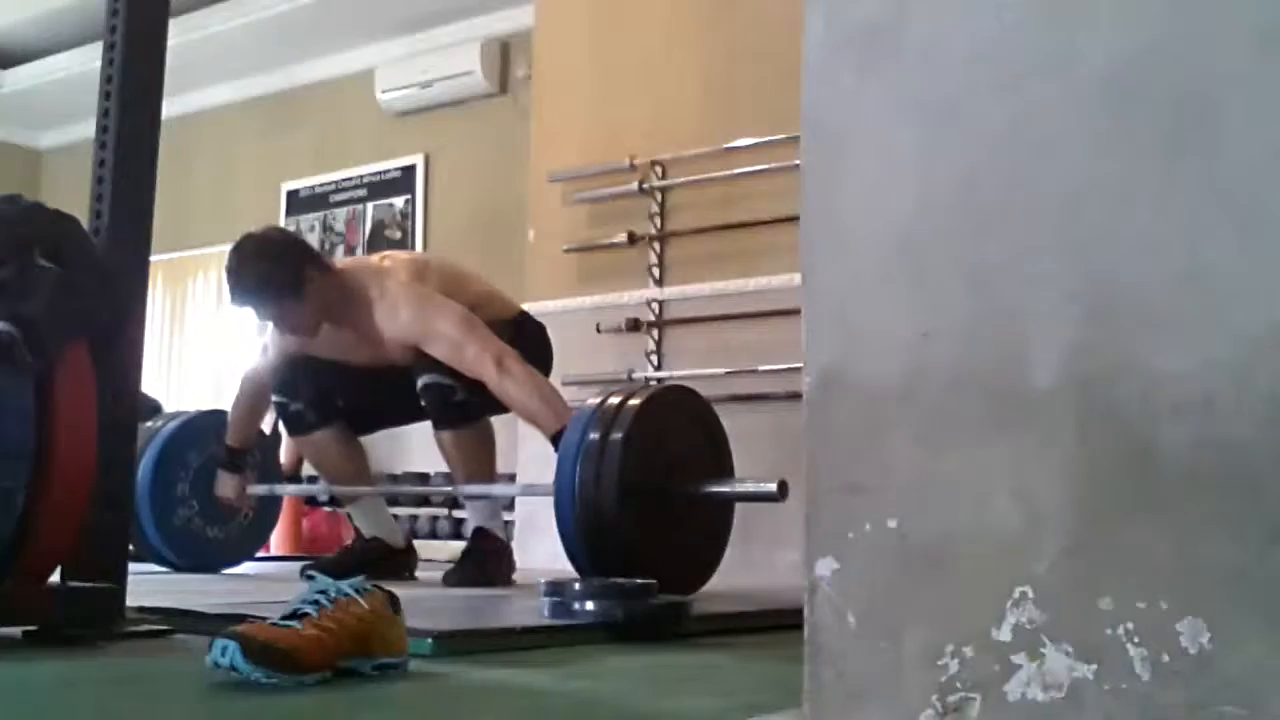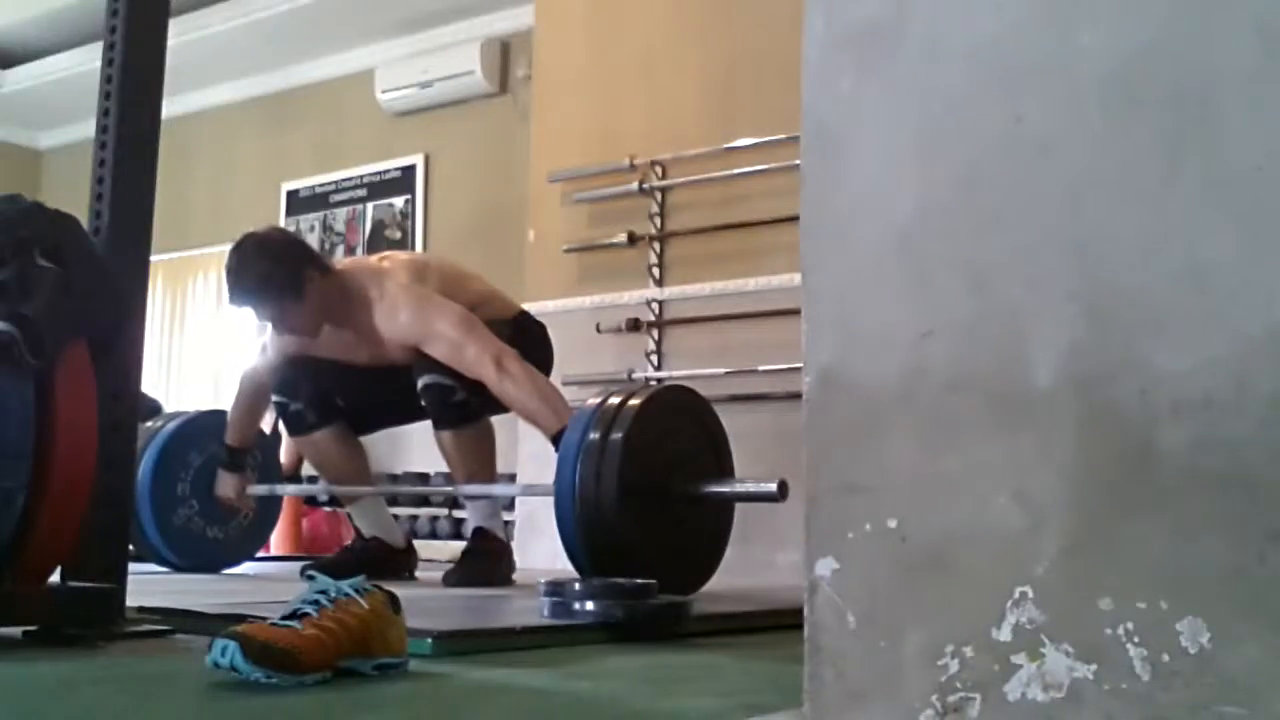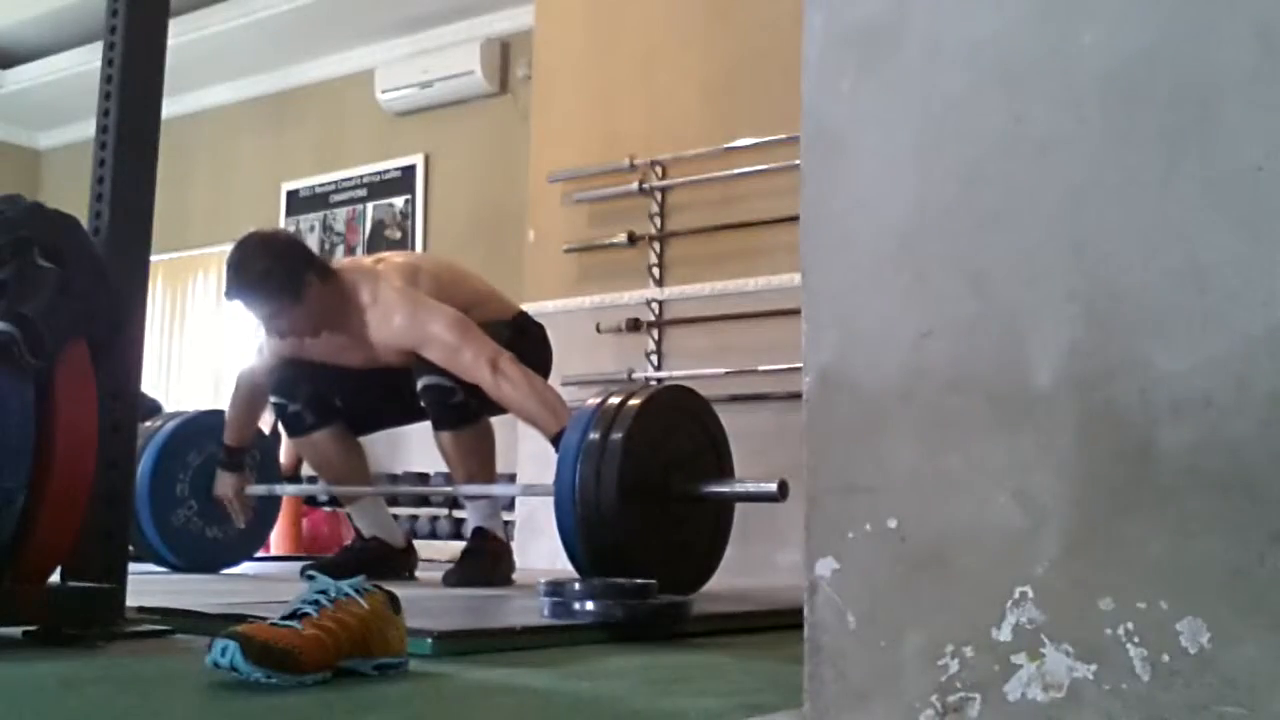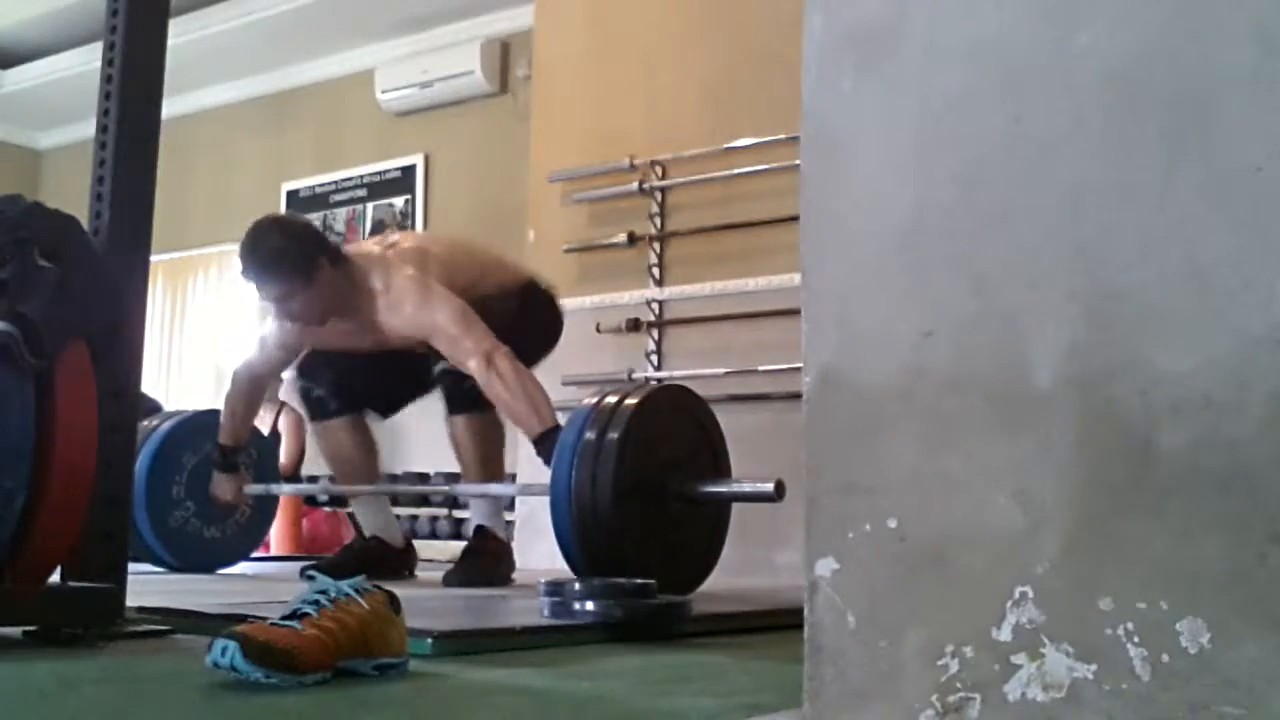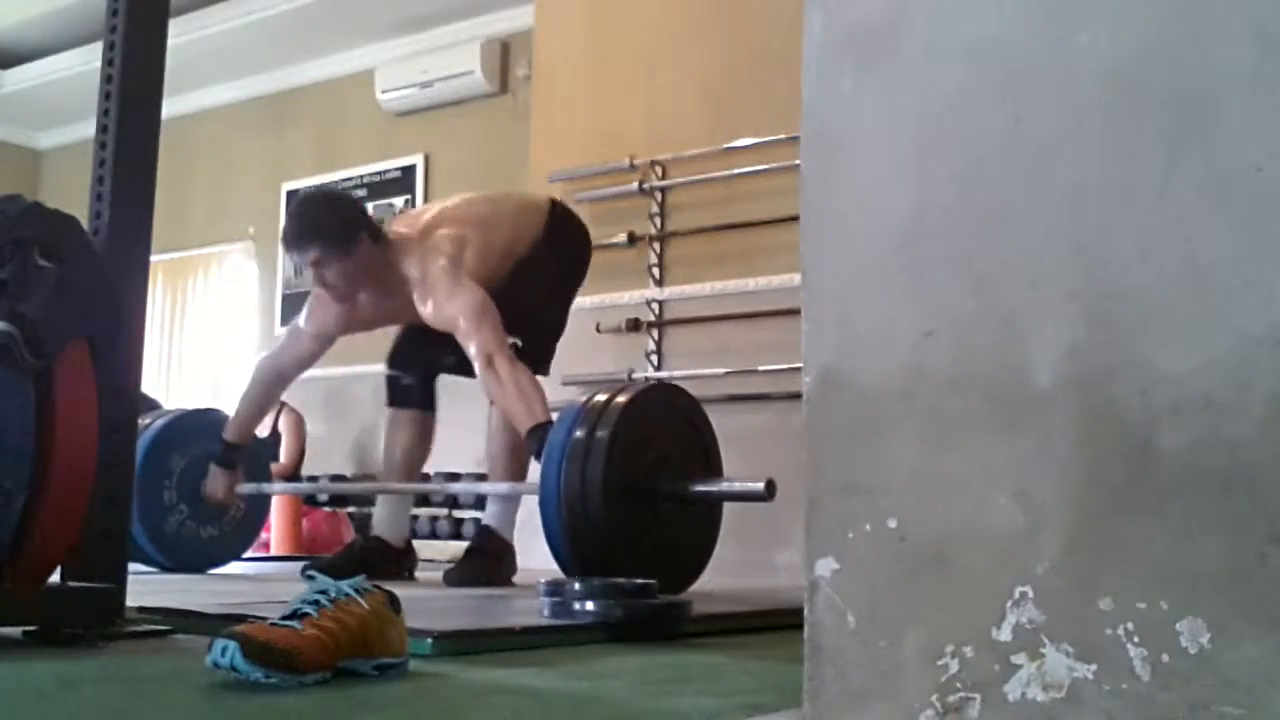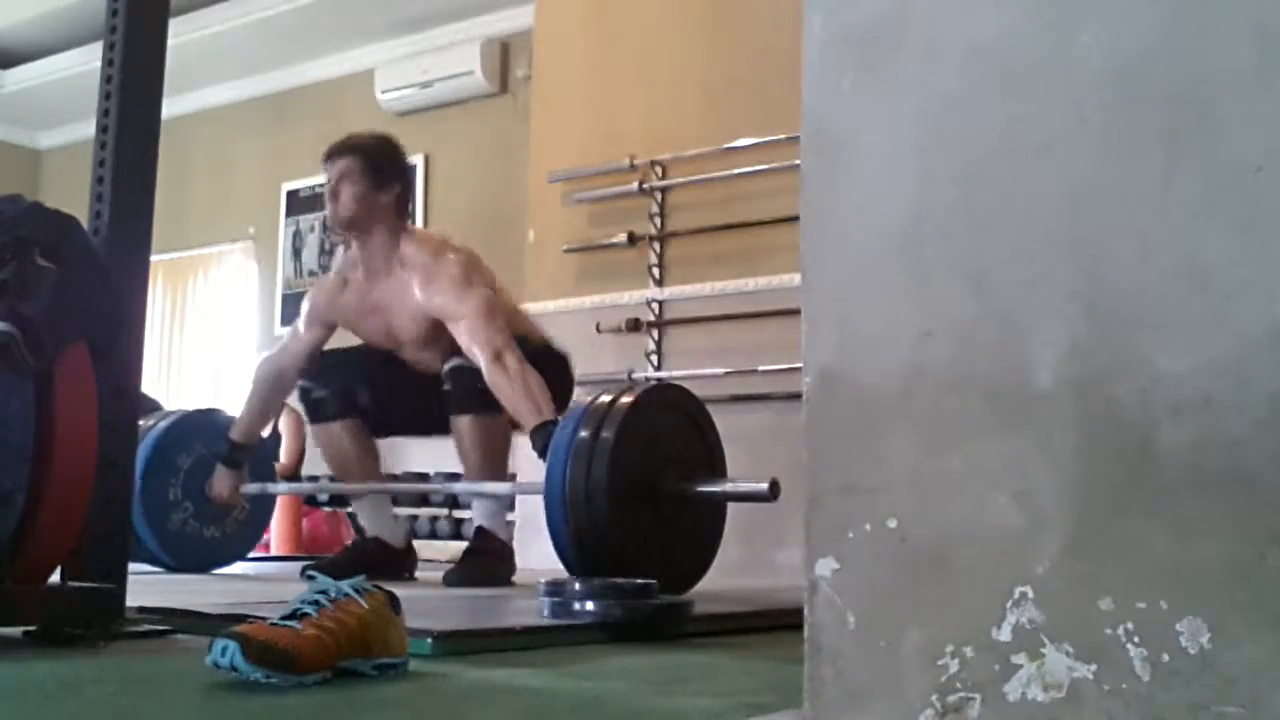
dt=0.3s
person 1, frame 1
left shoulder: (398, 293)
right shoulder: (301, 318)
left elbow: (498, 368)
right elbow: (257, 380)
right wrist: (232, 464)
left hip: (505, 347)
right knee: (292, 391)
left ankle: (488, 537)
right ankle: (378, 529)
person 1, frame 2
left shoulder: (399, 303)
right shoulder: (295, 331)
left elbow: (499, 366)
right elbow: (256, 380)
right wrist: (232, 463)
left hip: (508, 349)
left knee: (438, 380)
right knee: (295, 396)
left ankle: (488, 538)
right ankle: (384, 542)
person 1, frame 3
left shoulder: (397, 305)
right shoulder: (300, 329)
left elbow: (495, 369)
right elbow: (252, 381)
right wrist: (230, 464)
left knee: (440, 380)
right knee: (295, 392)
left ankle: (488, 538)
right ankle: (384, 537)
person 1, frame 4
left shoulder: (404, 296)
right shoulder: (302, 315)
left elbow: (489, 363)
right elbow: (252, 375)
left wrist: (557, 448)
right wrist: (227, 462)
left hip: (518, 313)
left knee: (457, 369)
right knee: (320, 380)
left ankle: (490, 538)
right ankle: (384, 539)
person 1, frame 5
left shoulder: (436, 269)
right shoulder: (340, 295)
left elbow: (495, 362)
right elbow: (278, 365)
left wrist: (543, 438)
right wrist: (227, 456)
left hip: (541, 237)
right hip: (496, 241)
right knee: (407, 371)
left ankle: (496, 541)
right ankle: (388, 541)
person 1, frame 6
left shoulder: (439, 272)
right shoulder: (337, 289)
left elbow: (497, 359)
right elbow: (279, 366)
left wrist: (555, 448)
right wrist: (233, 457)
left hip: (531, 362)
left knee: (468, 372)
right knee: (321, 383)
left ankle: (491, 539)
right ankle: (385, 539)
